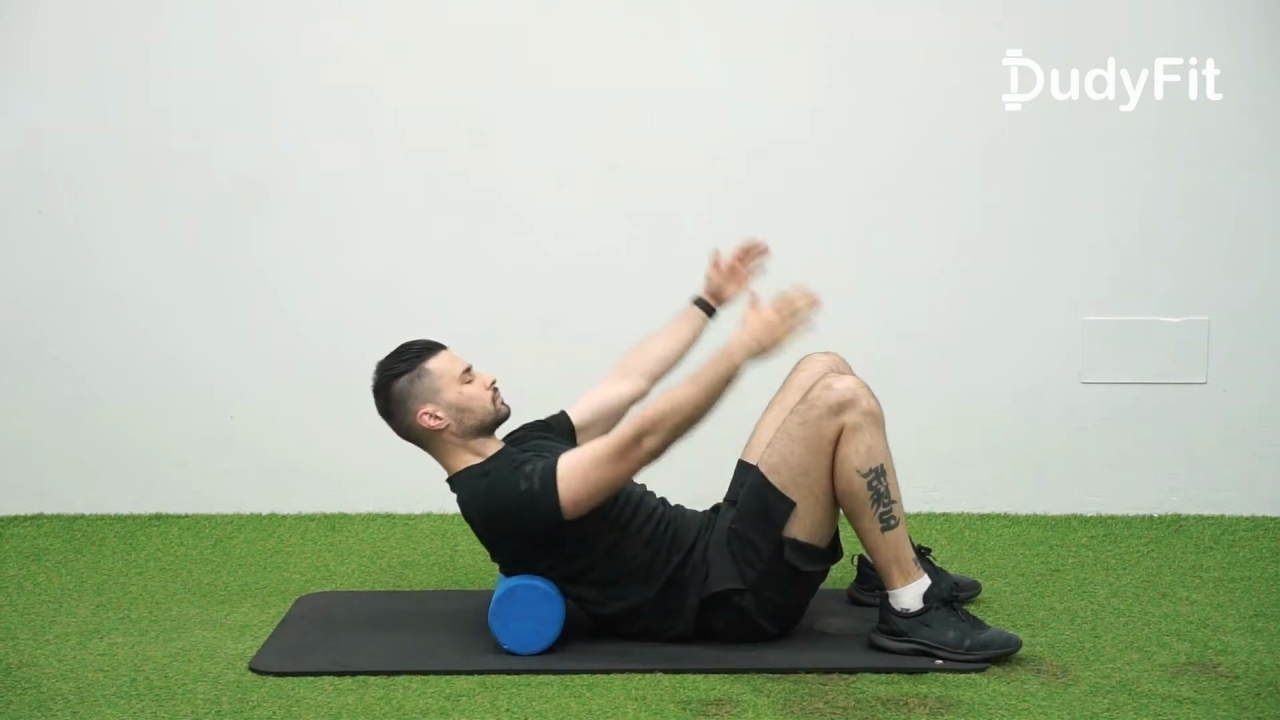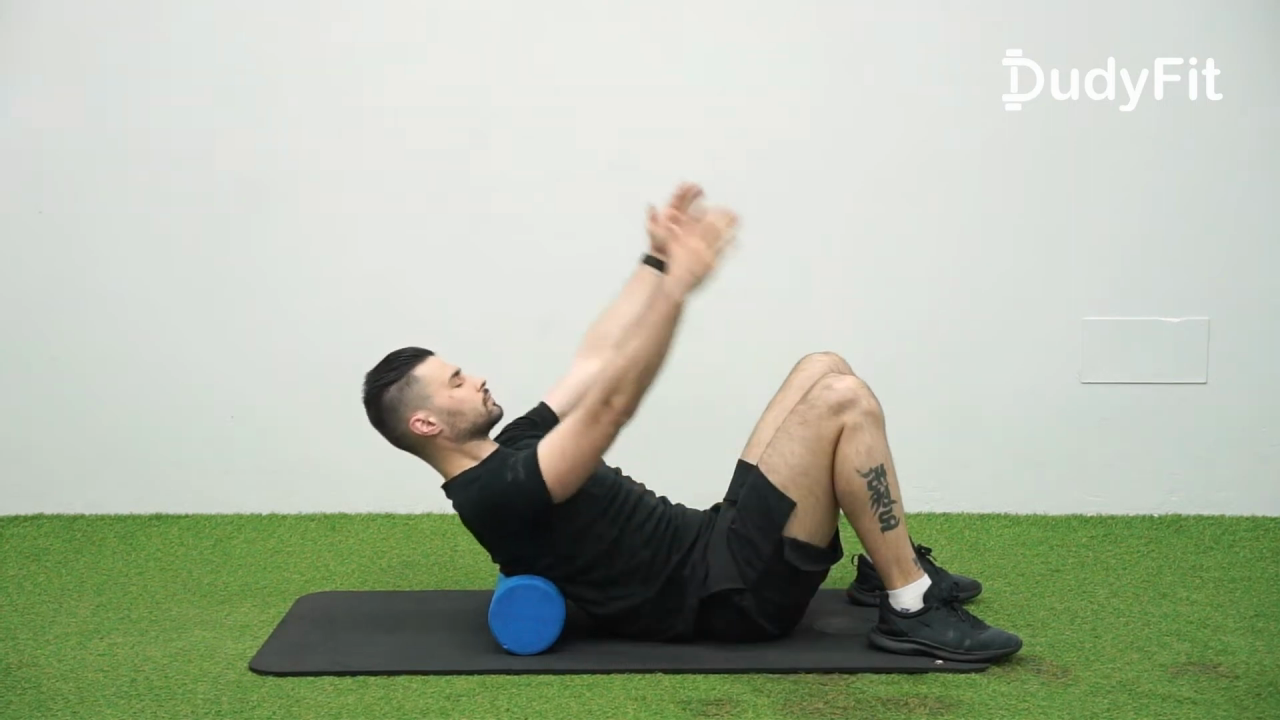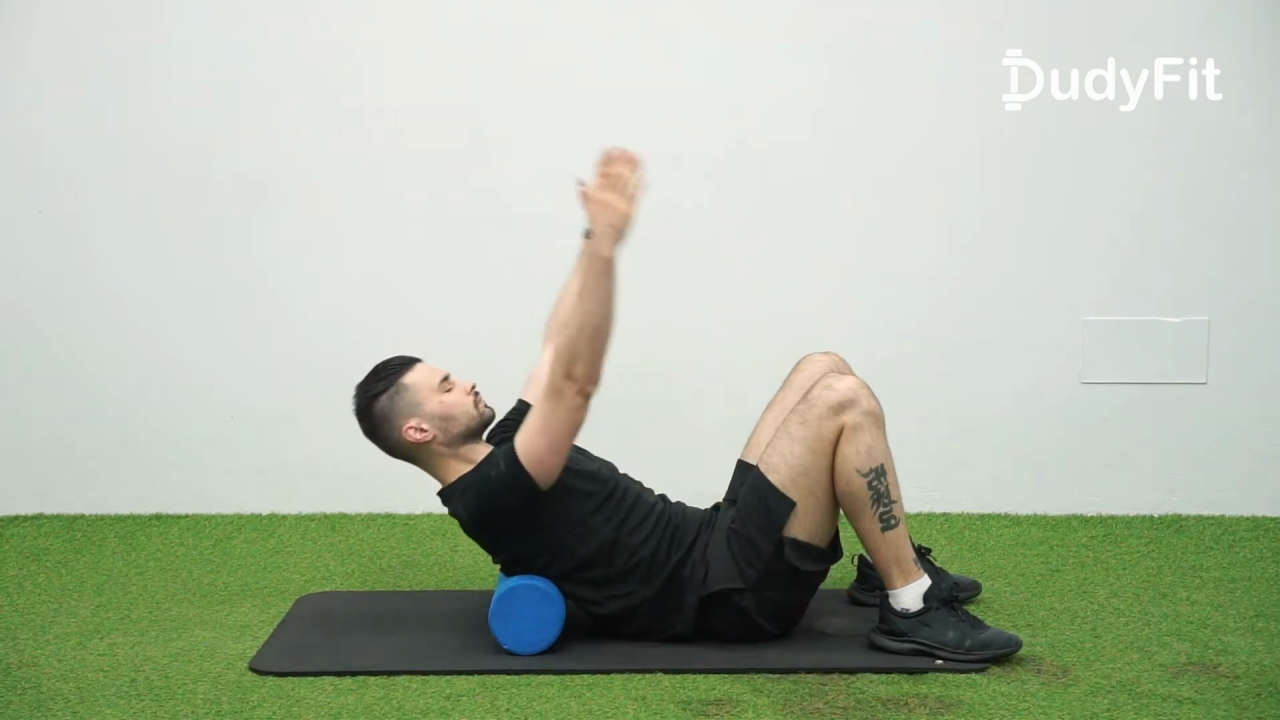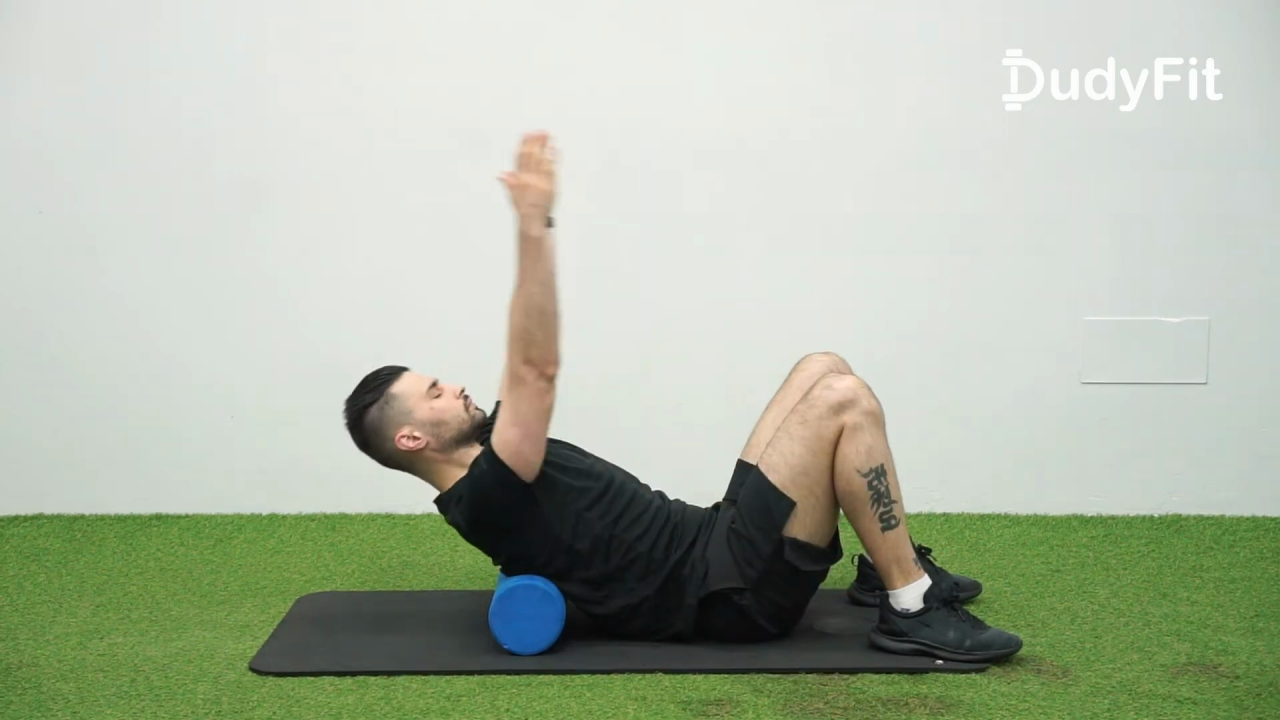
dt=0.1s
person 1, frame 1
left shoulder: (522, 451)
right shoulder: (506, 496)
left elbow: (626, 380)
right elbow: (638, 440)
left wrist: (707, 304)
right wrist: (743, 349)
left hip: (715, 550)
right hip: (732, 593)
left knee: (826, 373)
right knee: (842, 400)
left ankle: (891, 572)
right ankle: (912, 610)
person 1, frame 2
left shoulder: (509, 456)
right shoulder: (498, 496)
left elbow: (595, 366)
right elbow: (610, 404)
left wrist: (659, 263)
right wrist: (680, 286)
left hip: (715, 551)
right hip: (729, 592)
left knee: (824, 372)
right knee: (844, 401)
left ankle: (894, 571)
right ankle: (912, 611)
person 1, frame 3
left shoulder: (501, 453)
right shoulder: (493, 496)
left elbow: (562, 354)
right elbow: (576, 380)
left wrist: (595, 237)
right wrist: (604, 245)
left hip: (713, 548)
right hip: (731, 590)
left knee: (824, 370)
right knee: (844, 402)
left ankle: (895, 573)
right ankle: (913, 609)
person 1, frame 4
left shoulder: (495, 462)
right shoulder: (489, 499)
left elbow: (532, 363)
right elbow: (534, 368)
left wrist: (535, 223)
right wrist: (533, 227)
left hip: (716, 550)
right hip: (729, 588)
left knee: (822, 372)
right knee: (845, 403)
left ankle: (896, 570)
right ankle: (912, 611)
